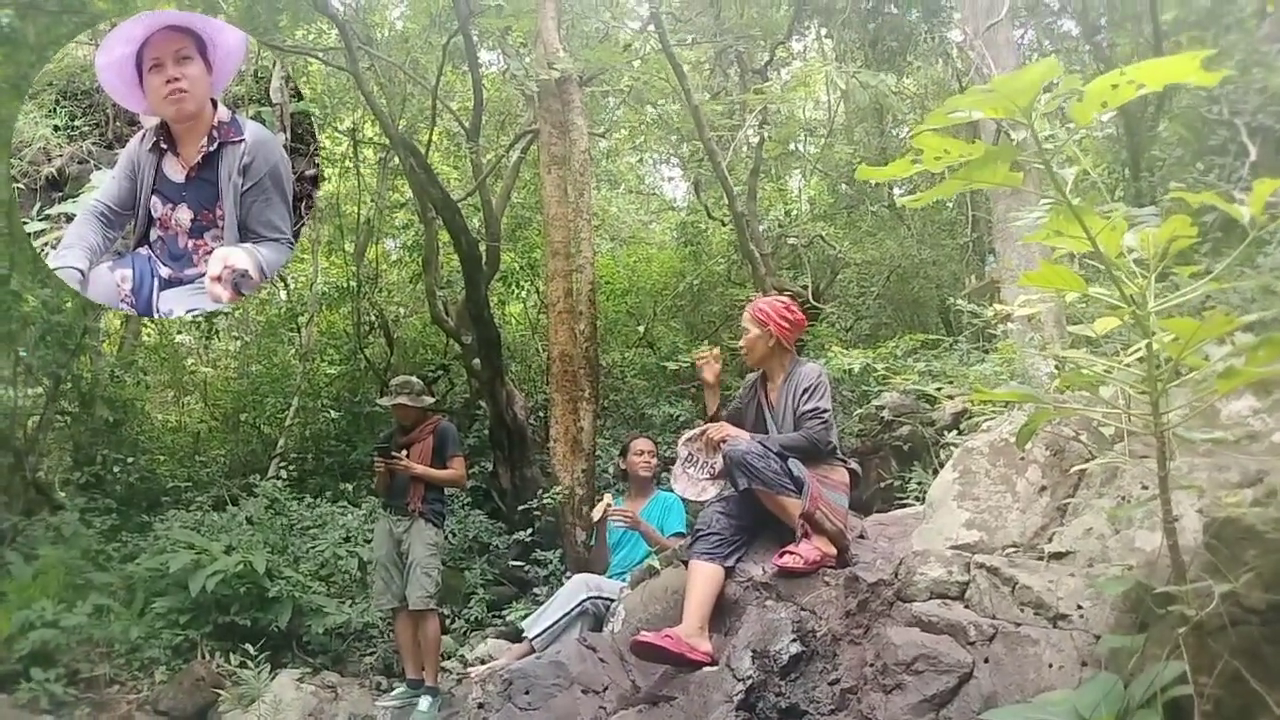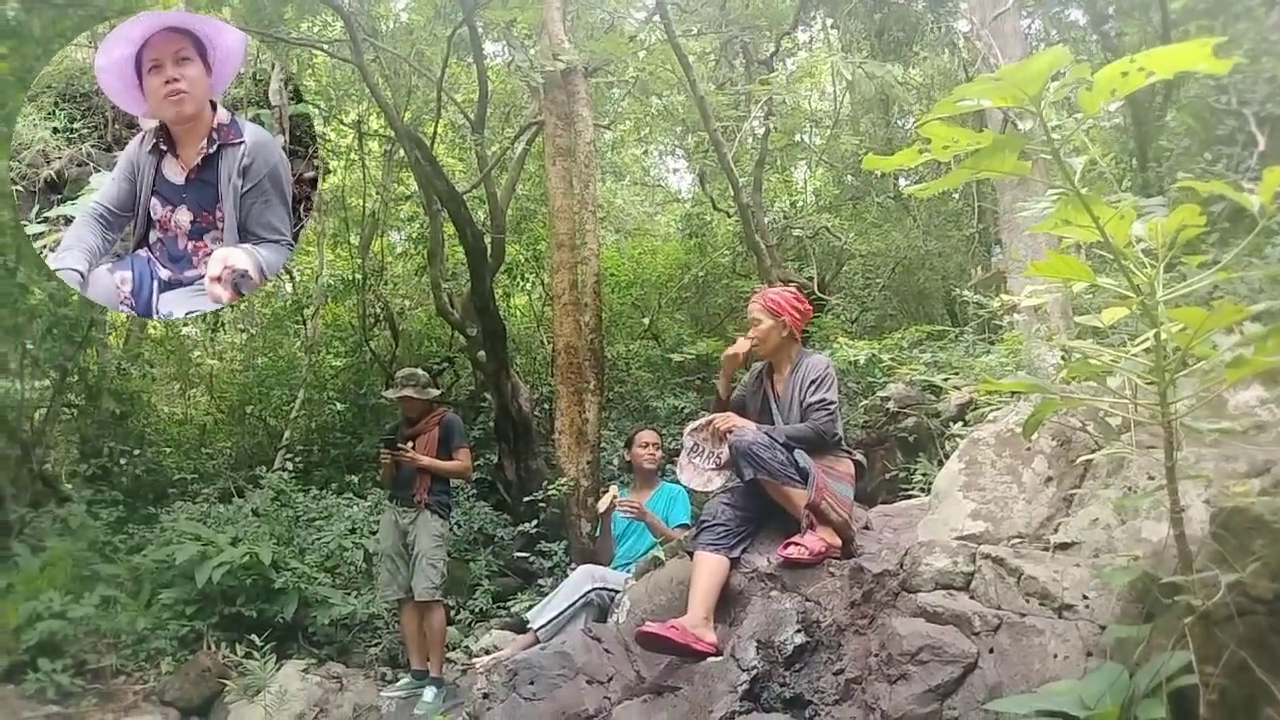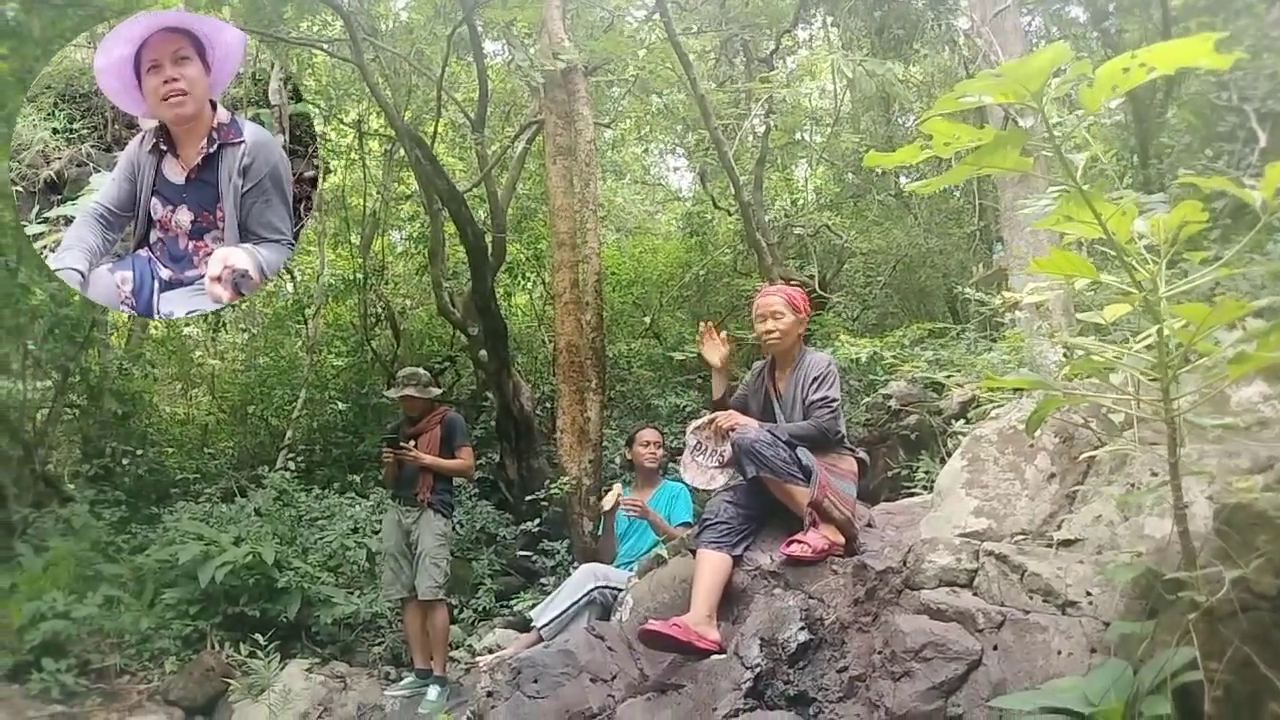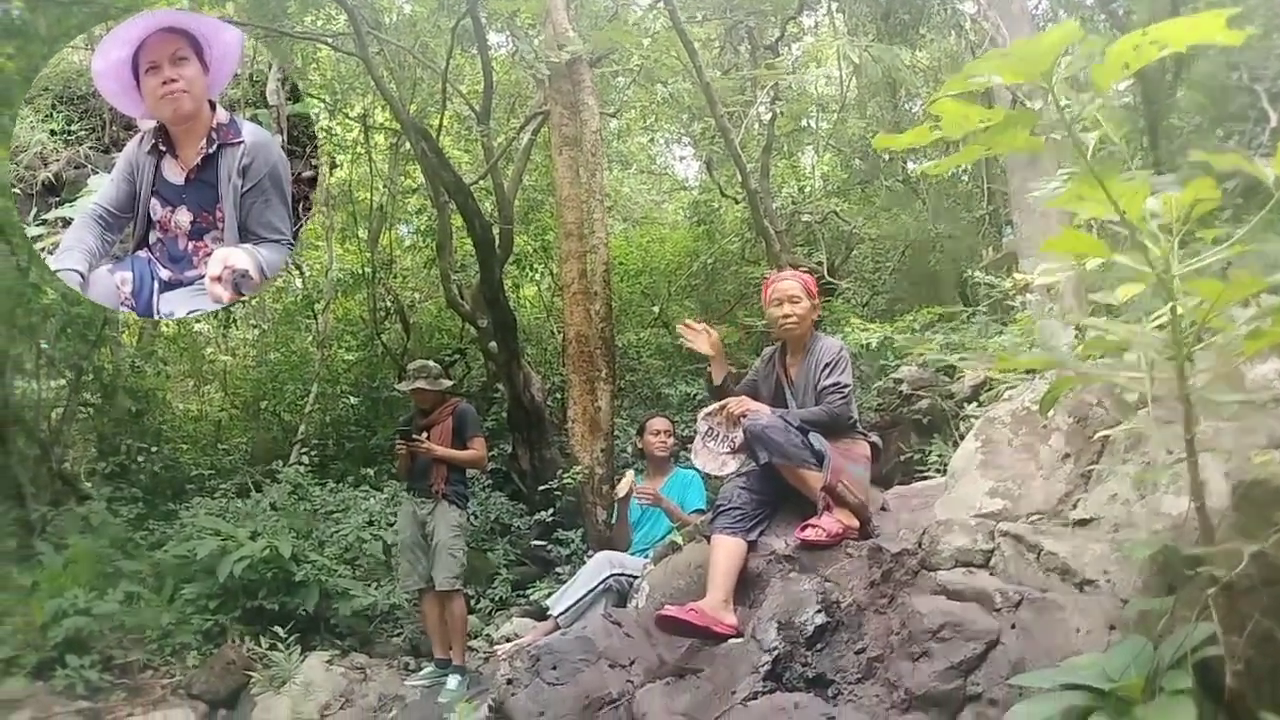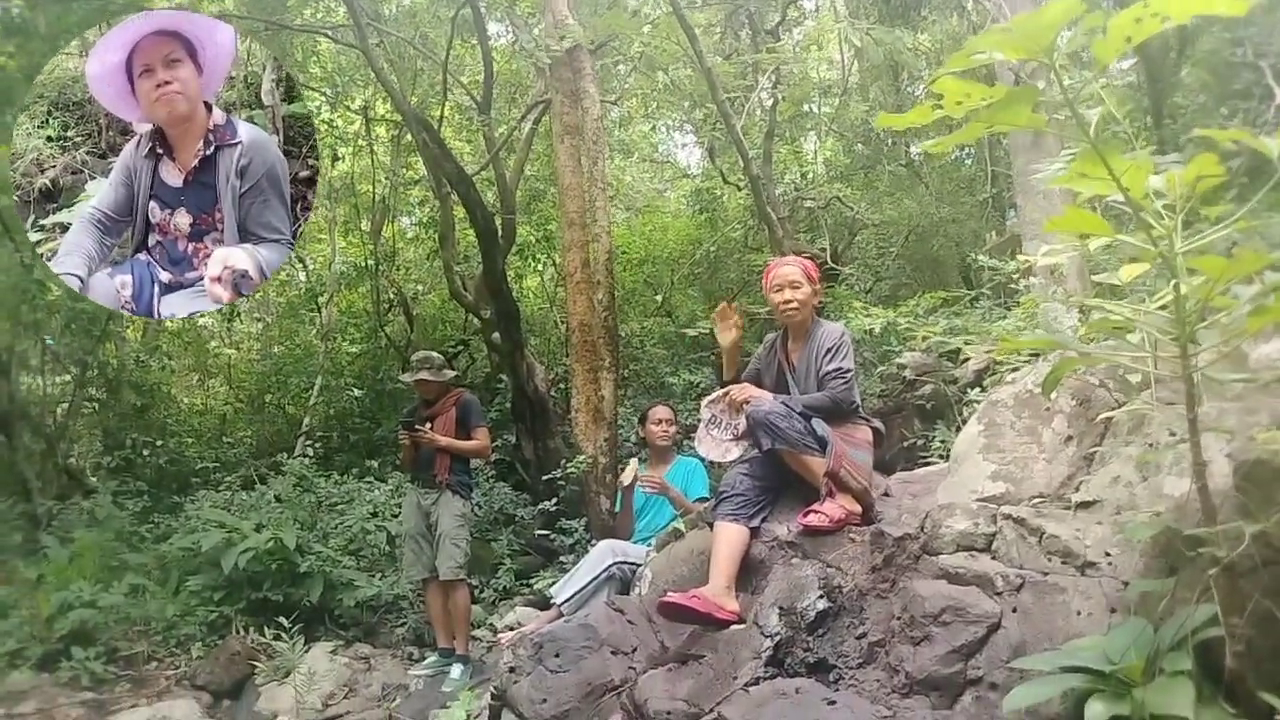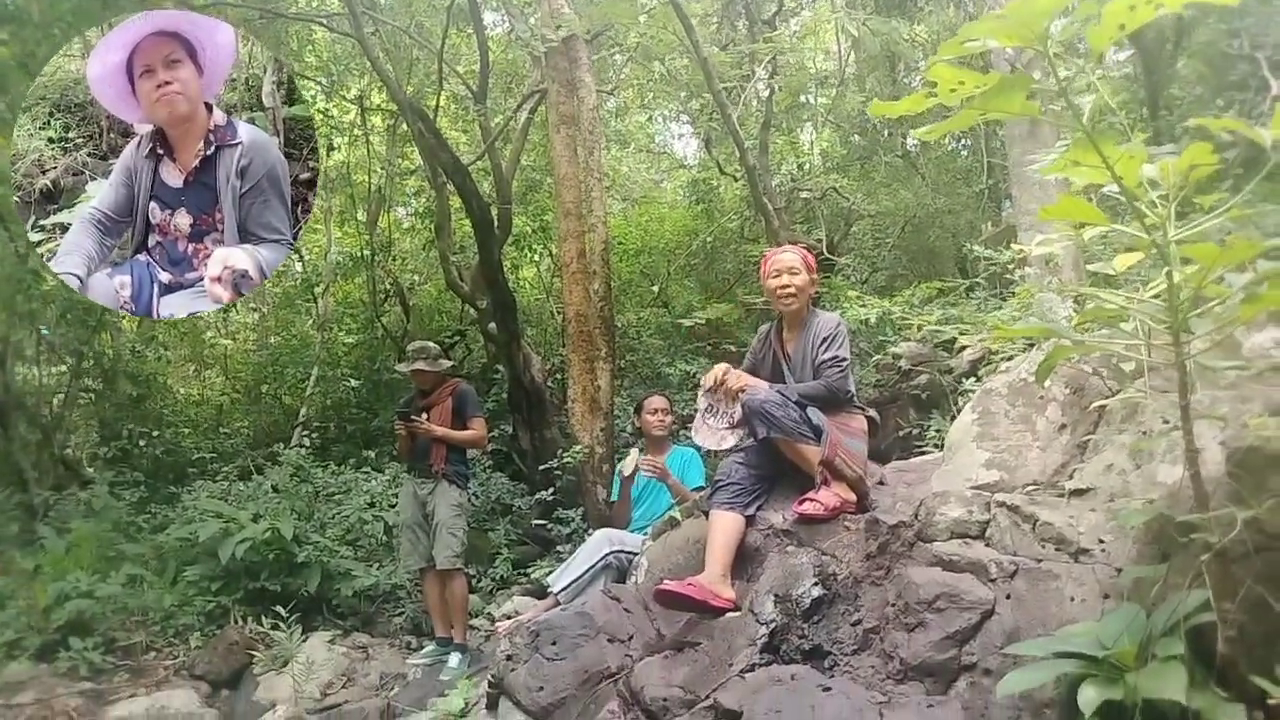
dt=0.2s
person 1, frame 1
left shoulder: (810, 375)
right shoulder: (753, 385)
left elbow: (817, 439)
right elbow: (722, 431)
left wrist: (749, 439)
right wrist: (712, 388)
left hip: (817, 484)
right hip: (768, 492)
left knee: (741, 452)
right knee: (715, 521)
left ankle: (817, 538)
right ankle: (693, 634)
person 1, frame 2
left shoulder: (817, 367)
right shoulder: (758, 375)
left elbow: (823, 430)
right elbow: (725, 418)
left wrist: (755, 429)
right wrist: (726, 375)
left hip: (822, 475)
right hip: (772, 482)
left knee: (747, 442)
right knee: (719, 511)
left ankle: (823, 529)
right ankle: (698, 624)
person 1, frame 3
left shoulder: (819, 365)
right shoulder: (759, 373)
left elbow: (825, 428)
right elbow: (726, 418)
left wrist: (757, 427)
right wrist: (718, 371)
left hip: (824, 472)
right hip: (774, 480)
left knee: (749, 439)
right knee: (721, 510)
left ankle: (825, 527)
right ankle: (701, 622)
person 1, frame 4
left shoulder: (831, 350)
right shoulder: (769, 359)
left elbow: (838, 413)
right elbow: (731, 405)
left wrist: (769, 413)
right wrist: (715, 359)
left hip: (837, 457)
right hip: (787, 464)
left knee: (761, 426)
right knee: (735, 496)
left ankle: (839, 511)
right ankle: (717, 607)
person 1, frame 5
left shoulder: (833, 336)
right shoulder: (771, 345)
left elbow: (840, 398)
right elbow: (740, 392)
left wrist: (771, 399)
right wrist: (729, 352)
left hip: (840, 442)
right hip: (790, 451)
left knee: (764, 412)
right knee: (737, 482)
left ankle: (842, 497)
right ankle: (720, 593)
person 1, frame 6
left shoulder: (829, 325)
right shoulder: (766, 335)
left elbow: (836, 387)
right elbow: (746, 383)
left wrist: (766, 388)
right wrist: (726, 376)
left hip: (835, 431)
right hip: (787, 440)
left knee: (760, 401)
right knee: (733, 471)
left ankle: (838, 485)
right ankle: (716, 581)
person 2, frame 1
left shoulder: (442, 431)
right shoulder: (389, 438)
left elbow: (460, 477)
left wrist: (416, 469)
right wrist: (381, 474)
left hip: (423, 522)
right hip: (388, 521)
left knee: (423, 604)
right knee: (398, 604)
left ankle: (431, 690)
right ankle: (412, 682)
person 2, frame 2
left shoulder: (448, 422)
right shoulder: (395, 429)
left elbow: (465, 468)
left wrist: (422, 460)
right wrist: (387, 466)
left hip: (428, 513)
right hip: (394, 512)
left knee: (428, 594)
right knee: (403, 595)
left ankle: (436, 680)
right ankle: (417, 673)
person 2, frame 3
left shoulder: (450, 421)
right shoulder: (397, 429)
left elbow: (468, 467)
left wrist: (424, 459)
right wrist: (390, 465)
left hip: (431, 511)
right hip: (397, 511)
left knee: (431, 593)
right knee: (406, 594)
left ankle: (440, 679)
right ankle: (421, 672)
person 2, frame 4
left shoulder: (462, 413)
right shoulder: (409, 422)
left elbow: (480, 458)
left wrist: (436, 451)
right wrist: (403, 457)
left hip: (446, 502)
right hip: (412, 503)
left knee: (449, 584)
right knee: (423, 585)
left ankle: (459, 669)
right ankle: (440, 662)
person 2, frame 5
left shoulder: (465, 403)
right shoulder: (412, 413)
left elbow: (484, 448)
left wrist: (440, 441)
right wrist: (407, 448)
left hip: (451, 493)
right hip: (417, 494)
left knee: (453, 574)
right knee: (428, 575)
left ankle: (462, 658)
right ankle: (444, 651)
person 2, frame 6
left shoulder: (461, 393)
right shoulder: (408, 404)
left elbow: (480, 438)
left wrist: (436, 431)
right wrist: (403, 438)
left hip: (446, 483)
right hip: (413, 484)
left knee: (450, 564)
right knee: (425, 565)
left ankle: (460, 646)
right ankle: (442, 640)
person 3, frame 1
left shoulder: (255, 146)
right shoulder: (143, 147)
left elbow: (278, 246)
right elbow: (100, 217)
left wrist: (248, 261)
right wrist: (63, 273)
left hip: (213, 288)
right hip: (146, 274)
person 3, frame 2
left shoulder: (254, 148)
right shoulder: (143, 148)
left elbow: (278, 247)
right elbow: (100, 218)
left wrist: (248, 262)
right wrist: (63, 275)
left hip: (212, 290)
right hip: (146, 276)
person 3, frame 3
left shoulder: (255, 148)
right shoulder: (143, 149)
left elbow: (278, 248)
right elbow: (100, 219)
left wrist: (248, 261)
right wrist: (64, 275)
left hip: (213, 290)
right hip: (147, 276)
person 3, frame 4
left shoulder: (253, 148)
right shoulder: (142, 150)
left elbow: (278, 248)
right elbow: (99, 220)
left wrist: (248, 263)
right wrist: (64, 275)
left hip: (212, 290)
right hip: (147, 277)
person 3, frame 5
left shoulder: (251, 148)
right shoulder: (139, 152)
left elbow: (278, 247)
right elbow: (98, 223)
left wrist: (248, 262)
right wrist: (64, 279)
left hip: (212, 291)
right hip: (147, 279)
person 3, frame 6
left shoulder: (251, 149)
right shoulder: (140, 153)
left elbow: (278, 247)
right elbow: (97, 223)
left wrist: (247, 264)
right wrist: (63, 279)
left hip: (212, 292)
right hip: (147, 279)
person 4, frame 1
left shoulder: (669, 502)
right shoulder: (613, 508)
right elbow: (599, 569)
left wrist: (642, 527)
right wrist: (601, 529)
right hip: (607, 594)
left knee: (583, 584)
right knee: (582, 607)
left ankle: (518, 654)
person 4, frame 2
left shoulder: (674, 494)
right shoulder: (618, 499)
right elbow: (604, 560)
left wrist: (648, 518)
right wrist: (606, 521)
right hip: (612, 585)
left knee: (588, 575)
right knee: (587, 598)
left ankle: (522, 645)
person 4, frame 3
left shoulder: (676, 492)
right shoulder: (619, 498)
right elbow: (606, 559)
left wrist: (651, 516)
right wrist: (609, 519)
right hip: (614, 584)
left knee: (591, 573)
right knee: (590, 598)
left ankle: (526, 643)
person 4, frame 4
left shoulder: (688, 479)
right shoulder: (631, 486)
right elbow: (620, 547)
left wrist: (664, 504)
right wrist: (622, 507)
right hip: (629, 571)
left knee: (606, 561)
right knee: (606, 586)
left ankle: (544, 631)
person 4, frame 5
left shoulder: (691, 467)
right shoulder: (634, 475)
right elbow: (623, 535)
left wrist: (671, 493)
right wrist: (627, 496)
right hip: (632, 559)
left knee: (609, 549)
right knee: (610, 572)
left ankle: (547, 619)
person 4, frame 6
left shoulder: (687, 457)
right elbow: (619, 524)
left wrist: (669, 480)
right wrist: (626, 485)
right hip: (628, 549)
left knee: (606, 538)
right knee: (606, 561)
left ankle: (545, 608)
